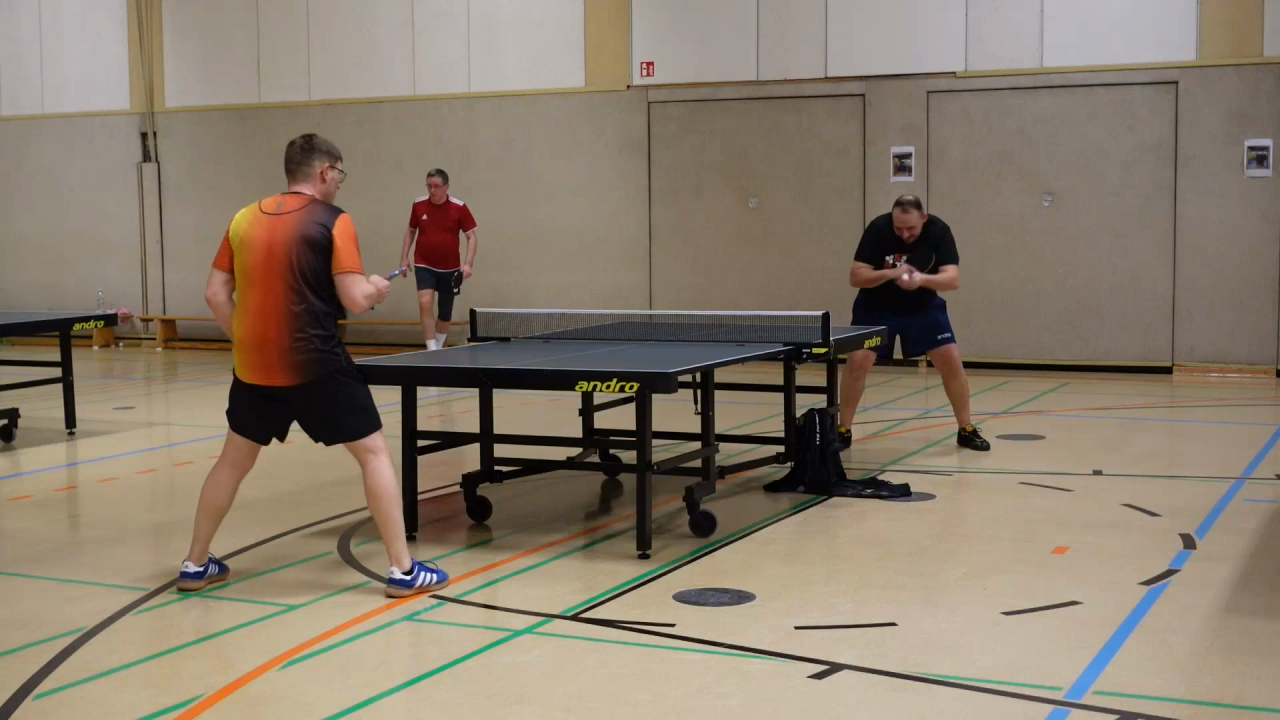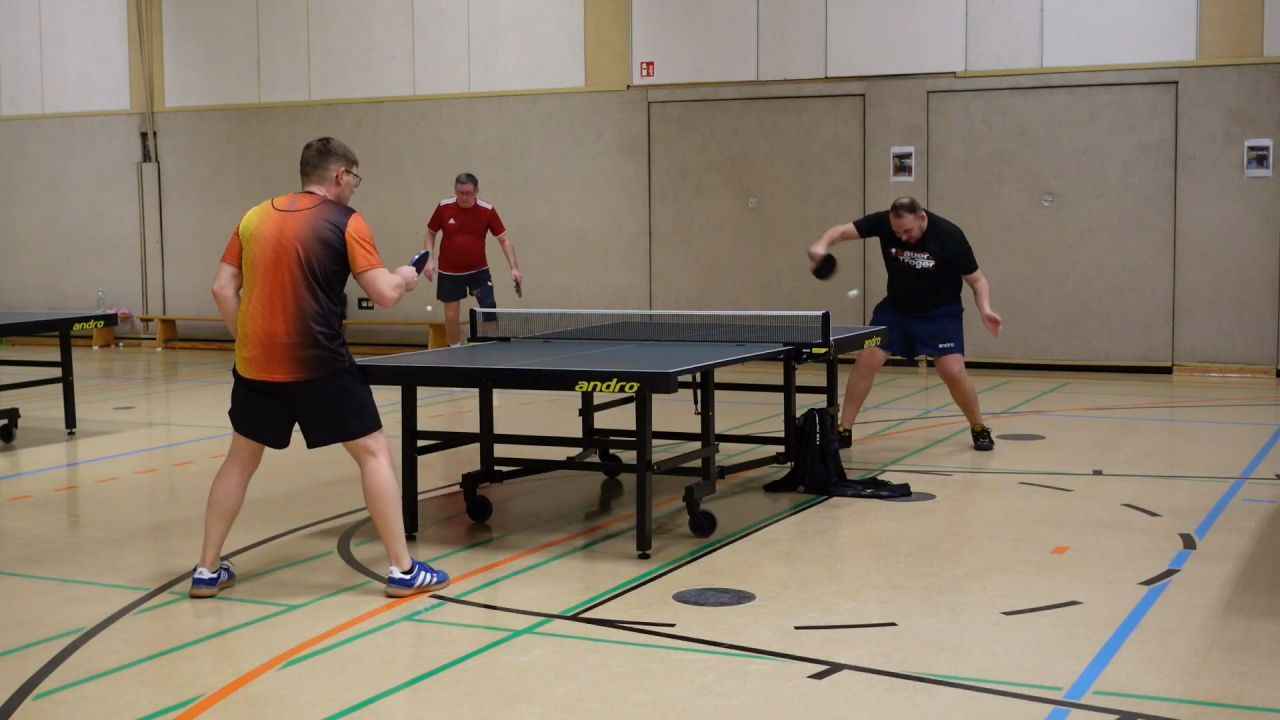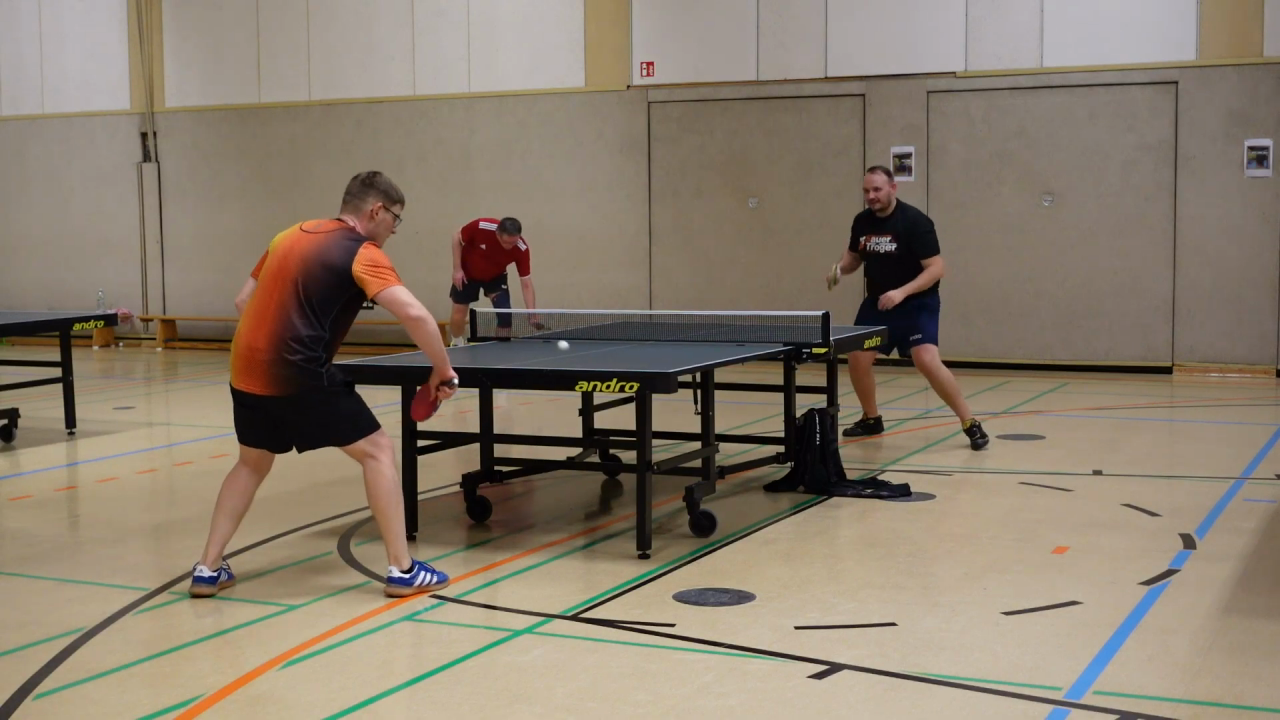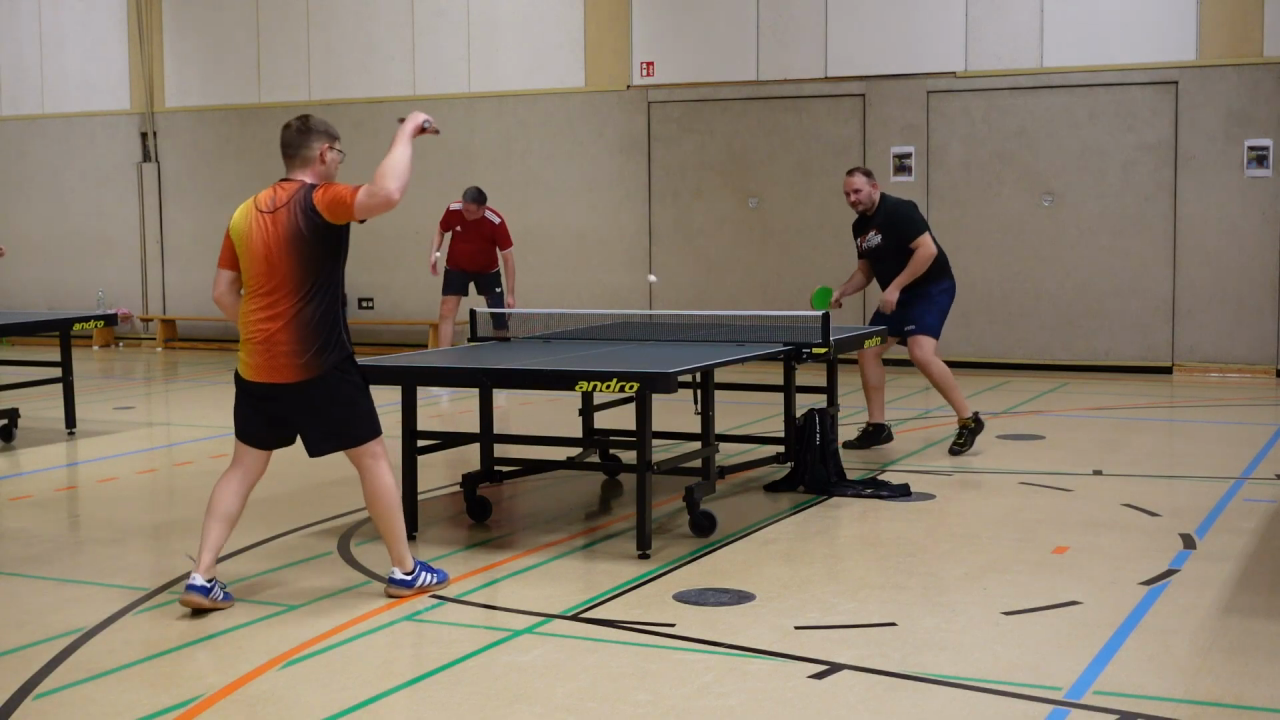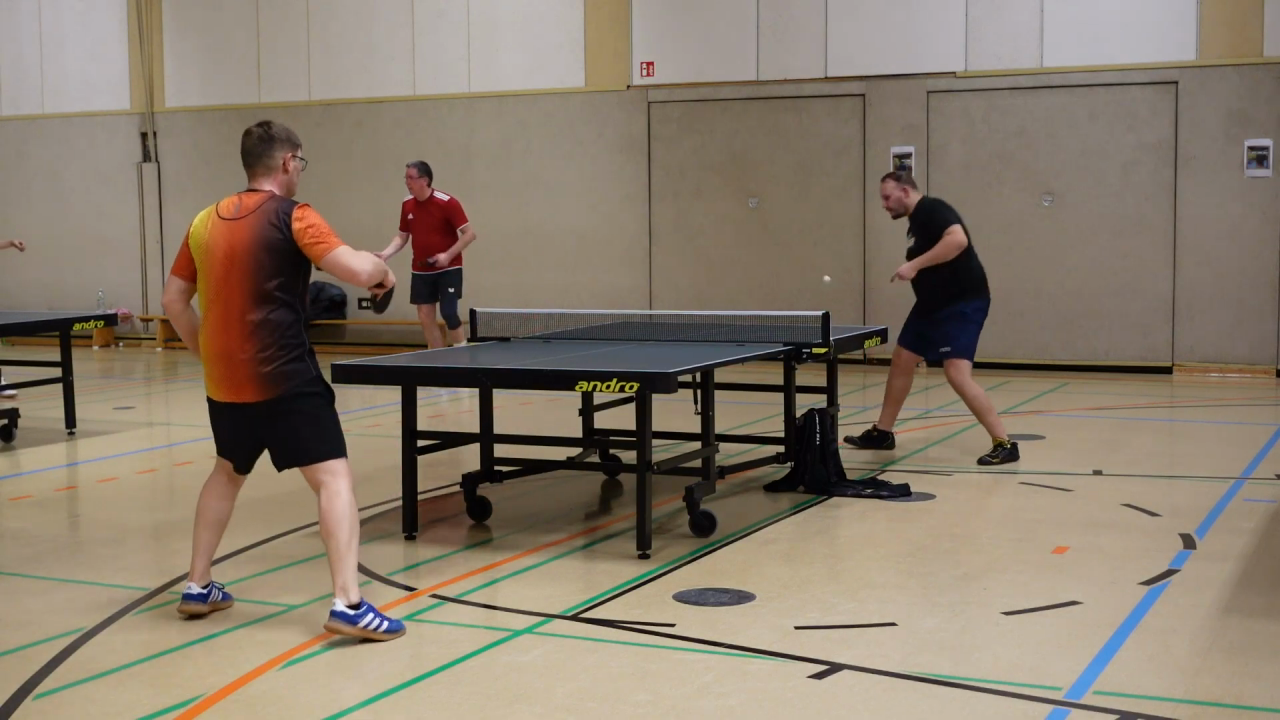
dt=0.5s
person 1, frame 1
left shoulder: (244, 218)
right shoulder: (333, 221)
left elbow: (216, 294)
right elbow: (355, 301)
right wrist: (376, 287)
left hip: (254, 367)
right hip: (317, 365)
left knee: (233, 460)
right knee: (374, 453)
left ankle: (195, 563)
right ankle: (403, 569)
person 1, frame 2
left shoulder: (254, 217)
right shoulder: (345, 221)
left elbow: (222, 289)
right elbow: (385, 294)
right wrist: (405, 276)
left hip: (255, 365)
right hip: (318, 363)
left knee: (240, 460)
right knee: (374, 453)
left ankle: (207, 570)
right ankle: (402, 569)
person 1, frame 3
left shoulder: (289, 235)
right shoulder: (361, 252)
left elbow: (245, 300)
right elbow: (413, 313)
right wrist: (441, 367)
left hip: (247, 372)
right hip: (301, 375)
left knee: (251, 465)
right knee: (378, 452)
left ankle: (207, 568)
right ankle: (402, 569)
person 1, frame 4
left shoulder: (246, 213)
right shoulder: (319, 199)
left elbow: (223, 292)
right elbow: (387, 194)
right wrist: (408, 129)
left hip: (257, 367)
right hip: (319, 365)
left knee: (244, 467)
right knee: (373, 459)
left ankle: (201, 578)
right ankle: (405, 572)
person 1, frame 5
left shoulder: (204, 221)
right shoulder: (292, 216)
left elbow: (173, 301)
right elbow: (357, 269)
right wrist: (382, 269)
left hip: (225, 382)
right hip: (285, 378)
left knee: (226, 475)
right knee: (334, 479)
left ankle: (198, 586)
right ankle: (347, 604)
person 2, frame 1
left shoulder: (939, 231)
right shoulder: (878, 229)
left elbow: (952, 279)
right elbow: (857, 276)
left wrist: (922, 280)
right wrist: (888, 274)
left hip: (923, 305)
right hip: (877, 303)
left knee: (951, 360)
right knee: (858, 359)
left ankle: (966, 430)
right ankle: (842, 430)
person 2, frame 2
left shoulder: (949, 236)
right shoulder: (885, 223)
left elbow: (976, 279)
right elbow: (845, 229)
left wrist: (986, 310)
right wrist: (822, 245)
left hip: (941, 313)
right hip: (896, 309)
left knee: (953, 371)
right knee: (866, 361)
left ankle: (980, 429)
right ankle: (843, 430)
person 2, frame 3
left shoulder: (916, 222)
right shoulder: (863, 221)
left elbow: (936, 269)
right elbow: (854, 258)
left wrist: (902, 292)
right wrist: (839, 268)
left hip: (916, 304)
right hip: (877, 305)
left knee: (927, 362)
right knee: (857, 360)
left ankle: (970, 424)
right ankle: (871, 419)
person 2, frame 4
left shoulder: (899, 211)
right shoulder: (860, 225)
left elbow: (928, 250)
right elbow: (866, 271)
left wrist: (895, 286)
right wrist: (841, 292)
left hip: (931, 288)
right hip: (898, 295)
left knee: (921, 353)
right knee: (868, 352)
left ankle: (967, 420)
right ankle: (877, 428)
person 2, frame 5
left shoulder: (933, 210)
right shoulder: (918, 222)
left elbow: (958, 240)
left wrist: (915, 265)
left hip: (963, 305)
right hip: (933, 305)
left knee: (957, 376)
right knee: (901, 360)
left ankle: (1004, 443)
right ankle: (882, 431)
